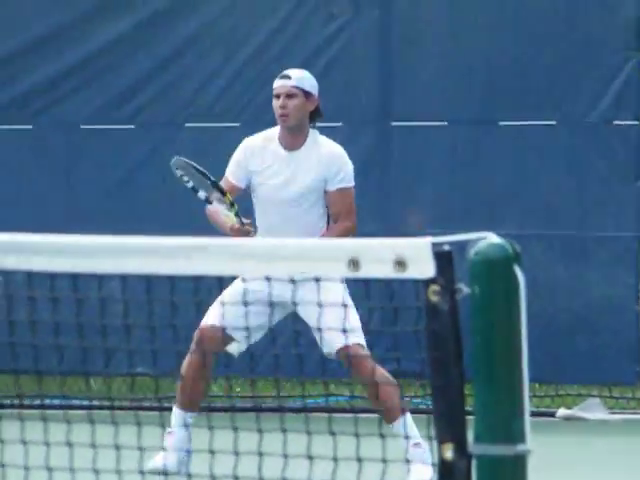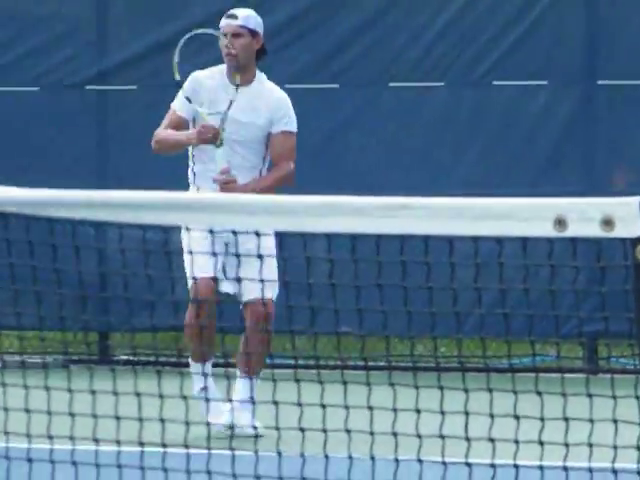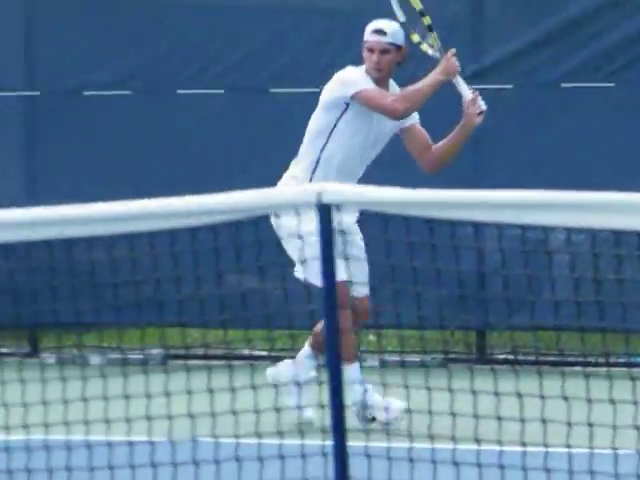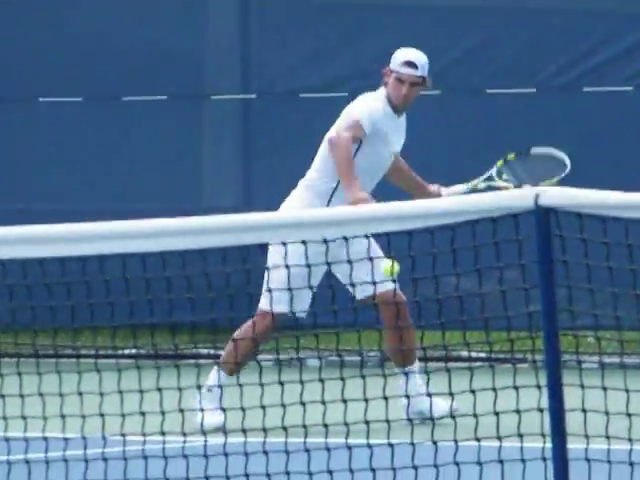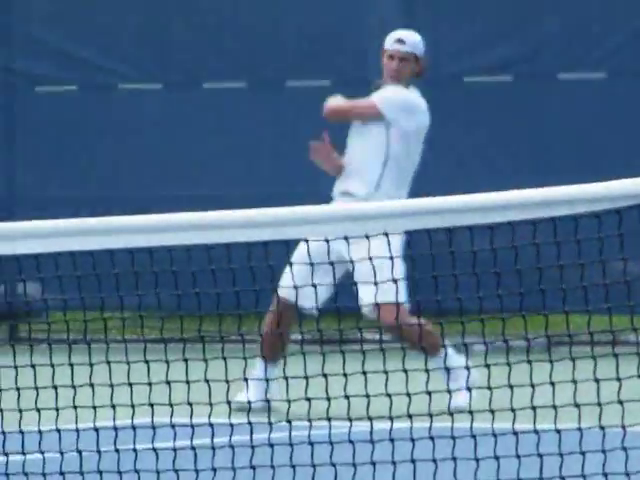
dt=0.4s
person 1, frame 1
left shoulder: (334, 156)
right shoulder: (252, 148)
left elbow: (345, 226)
right elbow: (217, 205)
right wrist: (229, 225)
left hip: (317, 273)
right hip: (263, 270)
left knee: (359, 358)
right knee: (205, 339)
right ankle: (177, 444)
person 1, frame 2
left shoulder: (277, 101)
right shoulder: (199, 83)
left elbow: (285, 170)
right elbow: (160, 140)
left wrist: (245, 190)
right wrist: (191, 137)
left hip: (250, 215)
left knee: (260, 312)
right knee: (204, 293)
left ankle: (243, 403)
right ankle: (203, 384)
person 1, frame 3
left shoulder: (401, 97)
right shoulder: (348, 79)
left elbow: (431, 160)
right elbow: (397, 108)
left wrist: (466, 125)
right wrist: (439, 75)
left hip: (338, 209)
left knee: (357, 309)
right knee: (344, 298)
left ankle: (293, 375)
right ankle: (356, 390)
person 1, frame 4
left shoulder: (397, 121)
right shoulder: (368, 107)
right elbow: (339, 142)
left wrist: (427, 191)
right wrist: (353, 190)
left knee: (394, 304)
right knee: (266, 322)
left ankle: (416, 397)
right ankle: (211, 394)
person 1, frame 5
left shoulder: (406, 102)
right shoulder: (378, 105)
left elbow: (334, 110)
left wrist: (337, 103)
right wrist: (333, 162)
left hip: (377, 228)
left knee: (391, 318)
right knee: (283, 306)
left ankle: (452, 366)
right ankle: (261, 379)
